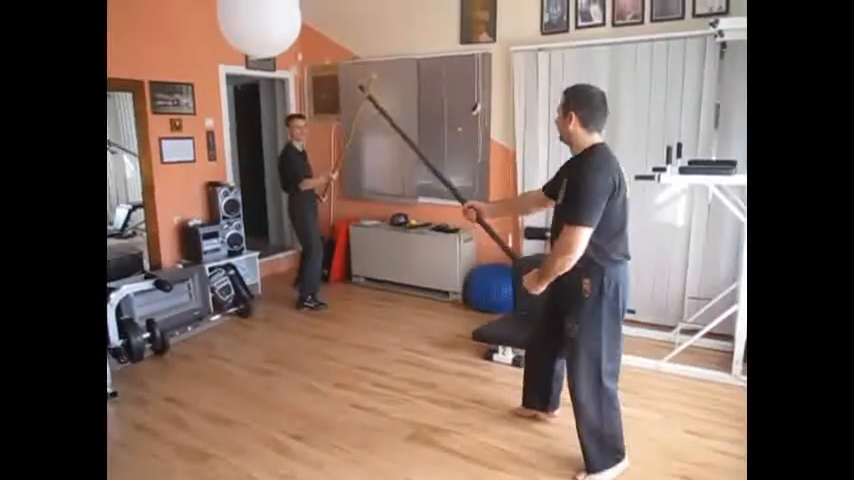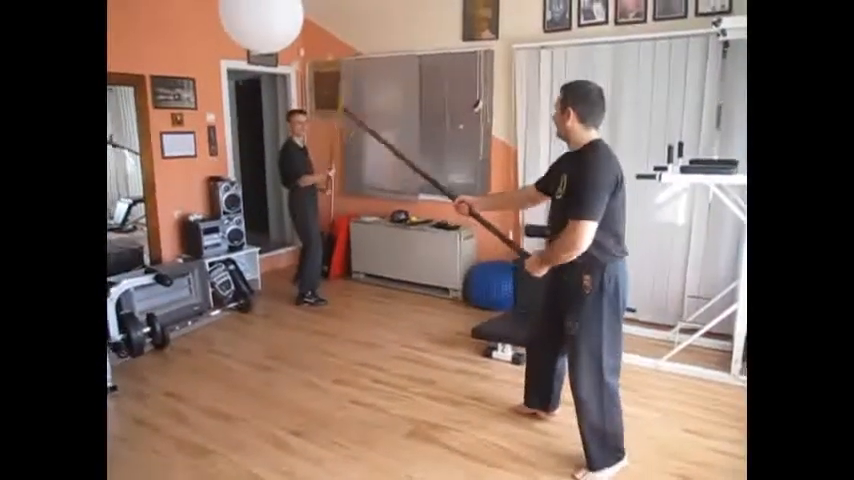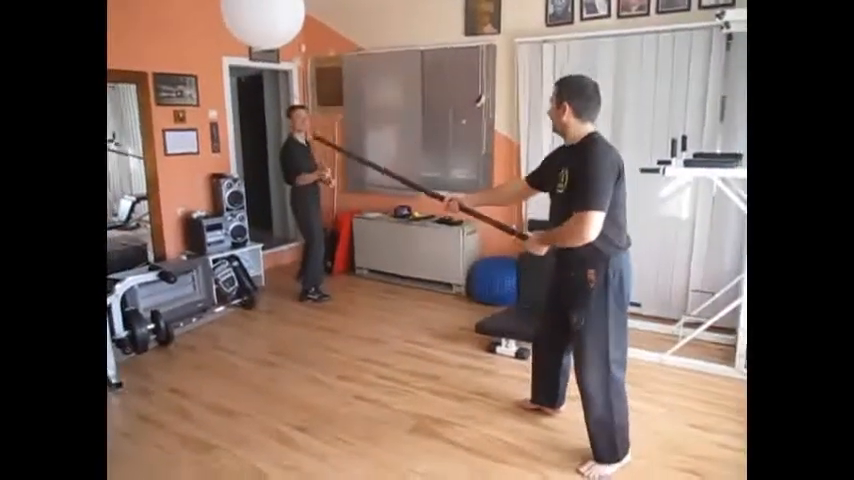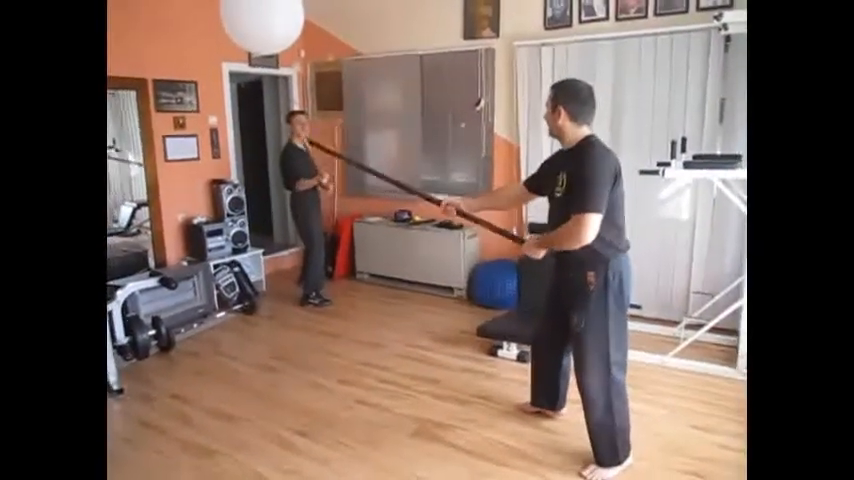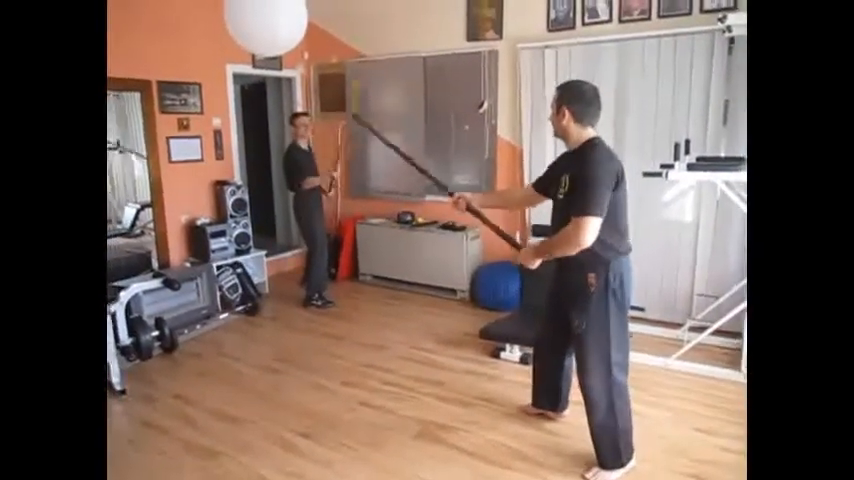
dt=0.2s
person 1, frame 1
left shoulder: (596, 169)
right shoulder: (578, 164)
left elbow: (572, 246)
right elbow: (538, 199)
left wrist: (540, 278)
right wrist: (487, 209)
left hip: (597, 282)
right hip: (574, 278)
left knee: (590, 372)
right knee: (543, 341)
right ankle: (541, 403)
person 1, frame 2
left shoulder: (598, 164)
right shoulder: (570, 161)
left elbow: (578, 240)
right elbow: (530, 195)
left wrist: (541, 261)
right wrist: (478, 203)
left hip: (596, 279)
right hip: (569, 274)
left knee: (592, 368)
right knee: (544, 340)
right ankle: (541, 402)
person 1, frame 3
left shoulder: (599, 157)
right shoulder: (564, 156)
left elbow: (586, 229)
right elbow: (520, 188)
left wrist: (542, 240)
right wrist: (468, 199)
left hip: (601, 272)
right hip: (571, 267)
left knee: (598, 364)
right knee: (550, 336)
right ankle: (547, 398)
person 1, frame 4
left shoulder: (596, 159)
right shoulder: (562, 160)
left elbow: (583, 232)
right elbow: (517, 193)
left wrist: (539, 243)
right wrist: (465, 204)
left hip: (600, 275)
right hip: (571, 270)
left knee: (598, 367)
right knee: (548, 338)
right ankle: (548, 401)
person 1, frame 5
left shoulder: (598, 161)
right shoulder: (569, 160)
left elbow: (582, 235)
right elbow: (528, 194)
left wrist: (536, 252)
right wrist: (476, 200)
left hip: (601, 276)
right hip: (573, 272)
left knee: (599, 368)
right knee: (551, 340)
right ankle: (550, 403)
person 2, frame 1
left shoulder: (300, 151)
right shoulder: (289, 154)
right elbow: (302, 184)
left wrist: (316, 192)
right wrist: (325, 178)
left hip: (307, 203)
right hip: (300, 205)
left knee: (309, 247)
right knee: (314, 250)
left ankle: (302, 281)
right ankle: (306, 297)
person 2, frame 2
left shoulder: (301, 147)
right shoulder: (289, 150)
right elbow: (301, 180)
left wrist: (319, 185)
right wrist: (323, 176)
left hip: (308, 199)
right hip: (300, 201)
left knee: (310, 243)
right knee: (314, 245)
left ankle: (302, 277)
right ankle: (306, 292)
person 2, frame 3
left shoulder: (305, 143)
right shoulder: (290, 147)
right elbow: (298, 179)
left wrist: (326, 177)
right wrist: (318, 175)
left hip: (311, 196)
right hip: (302, 197)
left knee: (312, 240)
right knee: (316, 241)
left ankle: (305, 274)
right ankle: (309, 289)
person 2, frame 4
left shoulder: (305, 149)
right shoulder: (289, 153)
right elbow: (297, 185)
left wrist: (325, 182)
right wrist: (317, 180)
left hip: (312, 201)
right hip: (302, 203)
left knee: (313, 245)
right knee: (316, 246)
left ankle: (306, 279)
right ankle: (310, 293)
person 2, frame 5
left shoulder: (308, 150)
right shoulder: (293, 153)
right elbow: (303, 183)
left wrist: (325, 186)
right wrist: (327, 176)
left hip: (314, 202)
right hip: (305, 204)
left knee: (316, 246)
right knee: (319, 248)
left ankle: (309, 281)
right ankle: (313, 295)
